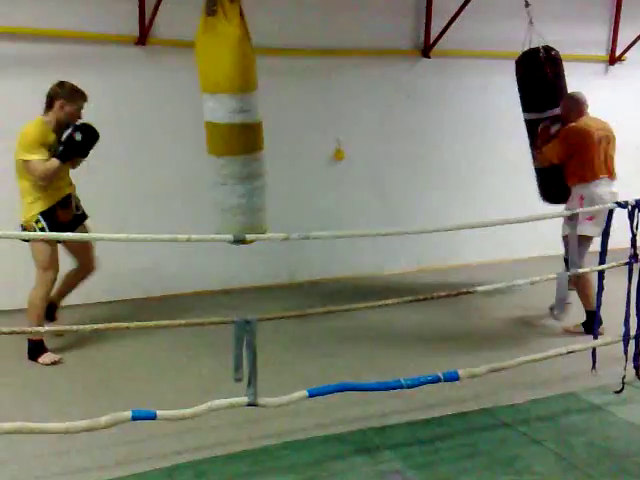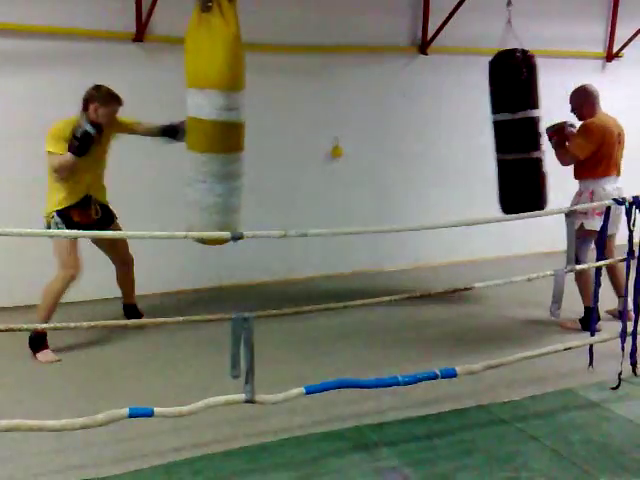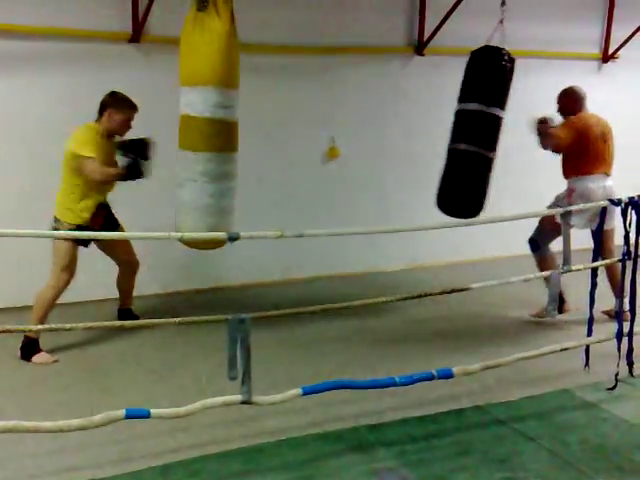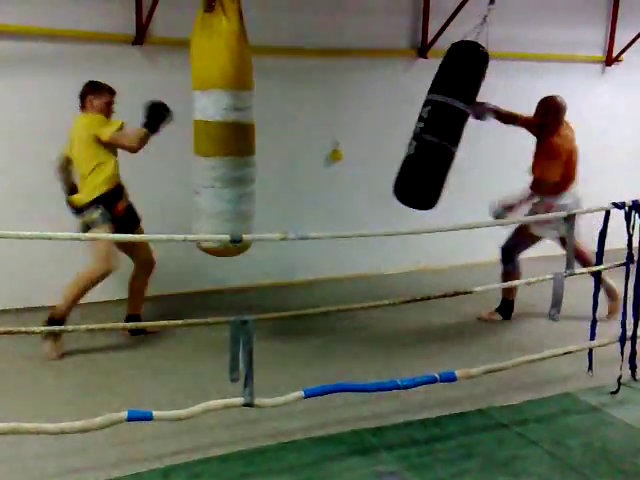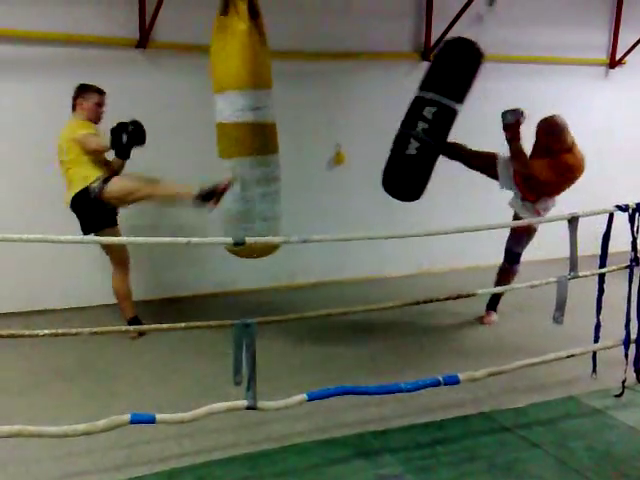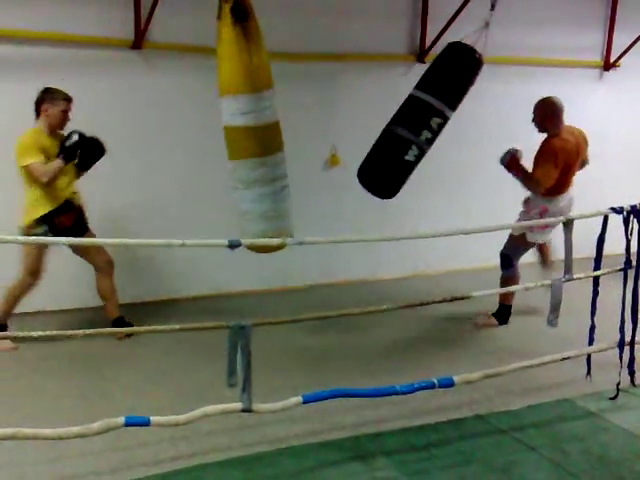
dt=0.3s
person 1, frame 1
left shoulder: (62, 130)
right shoulder: (31, 133)
left elbow: (72, 163)
right elbow: (41, 176)
left wrist: (81, 148)
right wrist: (64, 152)
left hip: (67, 205)
right hip: (41, 212)
left knee: (88, 265)
right knee: (48, 275)
left ankle: (51, 306)
right ankle: (35, 345)
person 1, frame 2
left shoulder: (106, 126)
right shoulder: (61, 129)
left elbow: (137, 127)
right elbow: (56, 168)
left wrist: (166, 130)
right wrist: (77, 147)
left hip: (95, 206)
right hip: (65, 210)
left knee: (125, 260)
right knee: (68, 272)
left ankle: (131, 309)
right ankle: (37, 338)
person 1, frame 3
left shoulder: (107, 139)
right shoulder: (87, 135)
left elbow: (109, 170)
right elbow: (96, 175)
right wrist: (126, 171)
left hip: (98, 212)
right hip: (73, 217)
left knee: (130, 264)
right knee: (61, 279)
left ankle: (125, 313)
right ankle: (29, 344)
person 1, frame 4
right shoulder: (93, 122)
left elbow: (65, 166)
right elbow: (132, 143)
left wrist: (73, 191)
right wrist: (152, 124)
left hip: (113, 204)
right hip: (102, 202)
left knee: (146, 262)
right knee: (103, 266)
left ankle: (134, 320)
right ankle: (56, 319)
person 1, frame 5
left shoulder: (73, 132)
right shoulder: (80, 125)
left elbow: (103, 166)
right elbow: (96, 144)
left wrist: (122, 154)
right wrist: (120, 141)
left hip: (84, 203)
right hip: (92, 190)
left knee: (120, 261)
right knee: (145, 185)
left ankle: (131, 320)
right ankle: (201, 196)
person 1, frame 6
left shoulder: (62, 138)
right shoulder: (29, 141)
right elbow: (44, 177)
left wrist: (86, 160)
right wrist: (66, 156)
left hip: (71, 213)
right hip: (43, 217)
left knee: (104, 264)
right knee: (30, 277)
left ankle: (117, 320)
person 2, frame 1
left shoulder: (572, 132)
right shoulder: (606, 128)
left elbow: (540, 160)
left wrist: (543, 140)
left hip: (587, 196)
right hip: (608, 193)
left knee: (574, 260)
right knee: (574, 252)
left ankle: (593, 321)
person 2, frame 2
left shoulder: (591, 126)
right shoulder: (612, 123)
left elbow: (566, 159)
left wrist: (556, 140)
right wrist: (572, 138)
left hip: (595, 192)
right hip: (613, 190)
left knee: (578, 254)
right knee: (608, 254)
left ankle: (590, 317)
right ankle: (624, 307)
person 2, frame 3
left shoulder: (575, 123)
right shoulder: (603, 124)
left elbow: (550, 142)
left wrist: (543, 129)
left hip: (581, 190)
right hip: (605, 189)
left knee: (537, 241)
right knee: (608, 252)
left ankle: (557, 300)
right ankle: (621, 307)
person 2, frame 4
left shoulder: (554, 144)
right shoulder: (561, 126)
left elbow: (543, 185)
right elbow: (520, 120)
left wrist: (515, 204)
right wrist: (492, 110)
left hip: (554, 206)
right hip: (561, 202)
left knee: (509, 252)
right knee: (576, 250)
left ankle: (506, 310)
right ankle: (609, 289)
person 2, frame 5
left shoulder: (571, 163)
right shoulder: (548, 135)
left elbow: (525, 169)
left wrist: (512, 136)
left hip: (535, 203)
right hip: (518, 174)
left knee: (513, 253)
right knee: (468, 156)
left ankle: (492, 306)
right ankle: (441, 148)
person 2, frame 6
left shoulder: (553, 146)
right shoulder: (579, 134)
left elbow: (537, 186)
right elbow: (584, 162)
left wrist: (515, 167)
left hip: (547, 207)
right hip: (562, 200)
left knee: (508, 257)
right knee: (538, 240)
left ankle: (503, 313)
right ankle: (549, 272)
